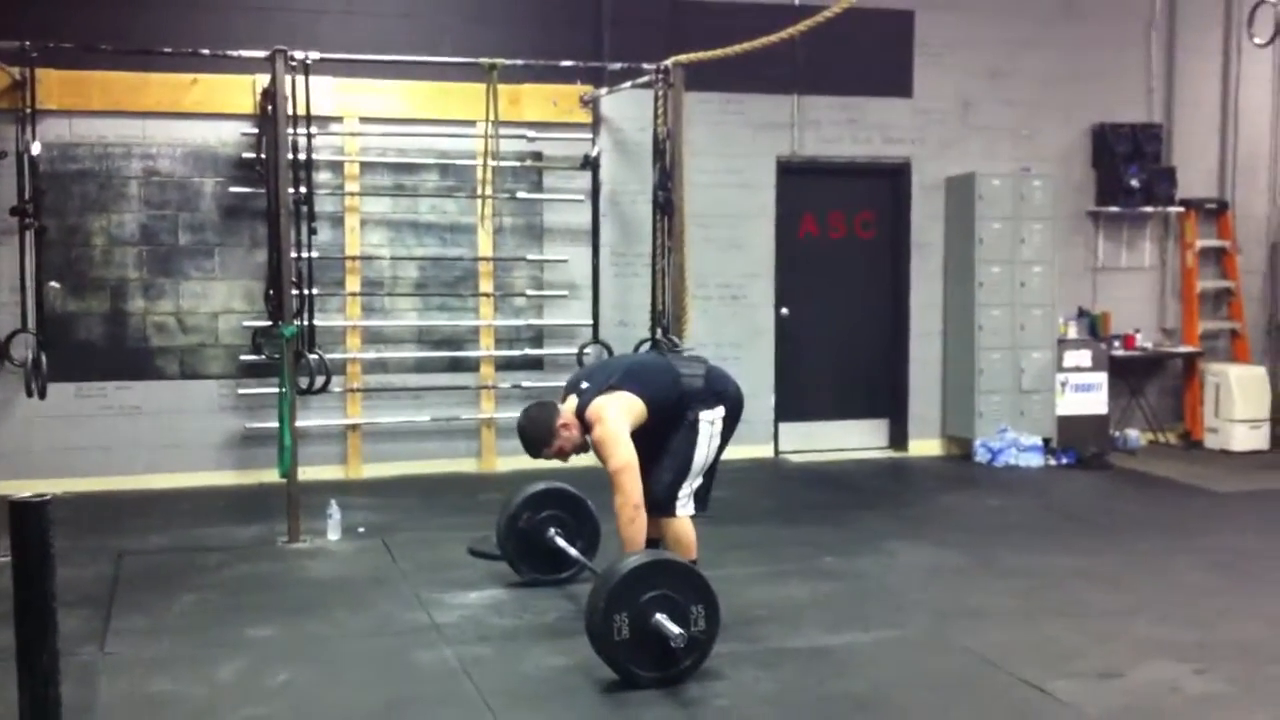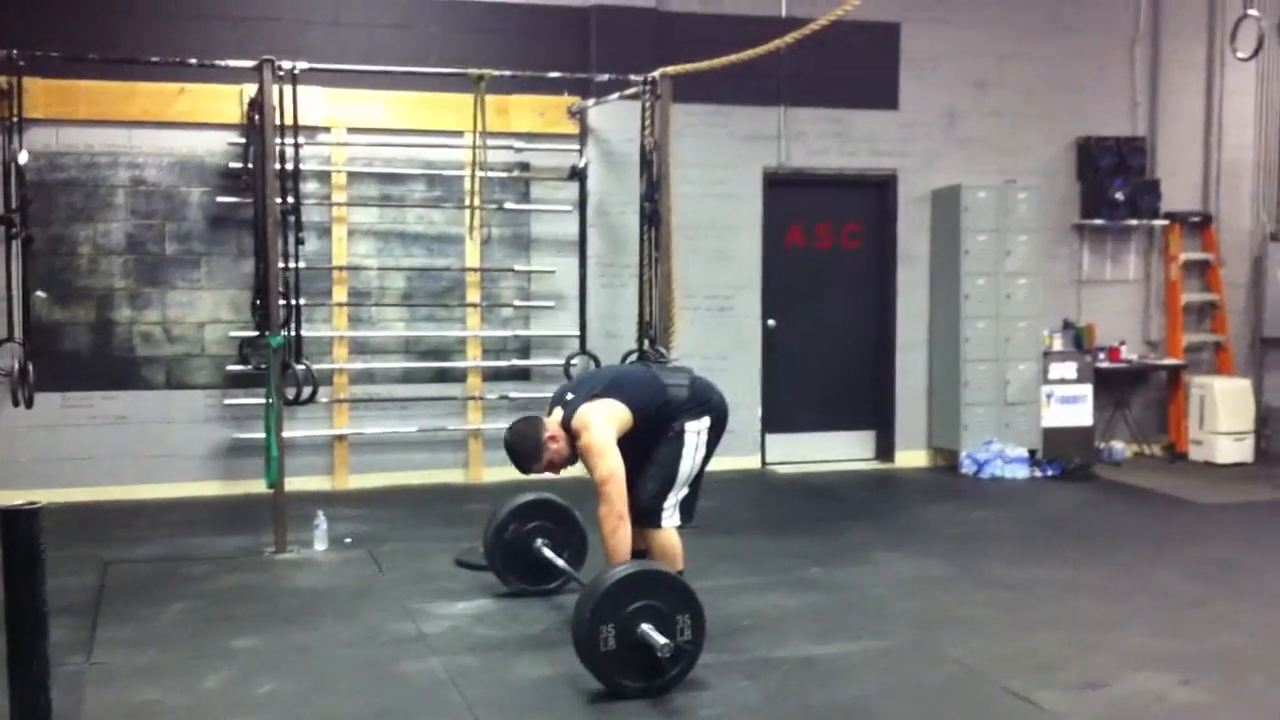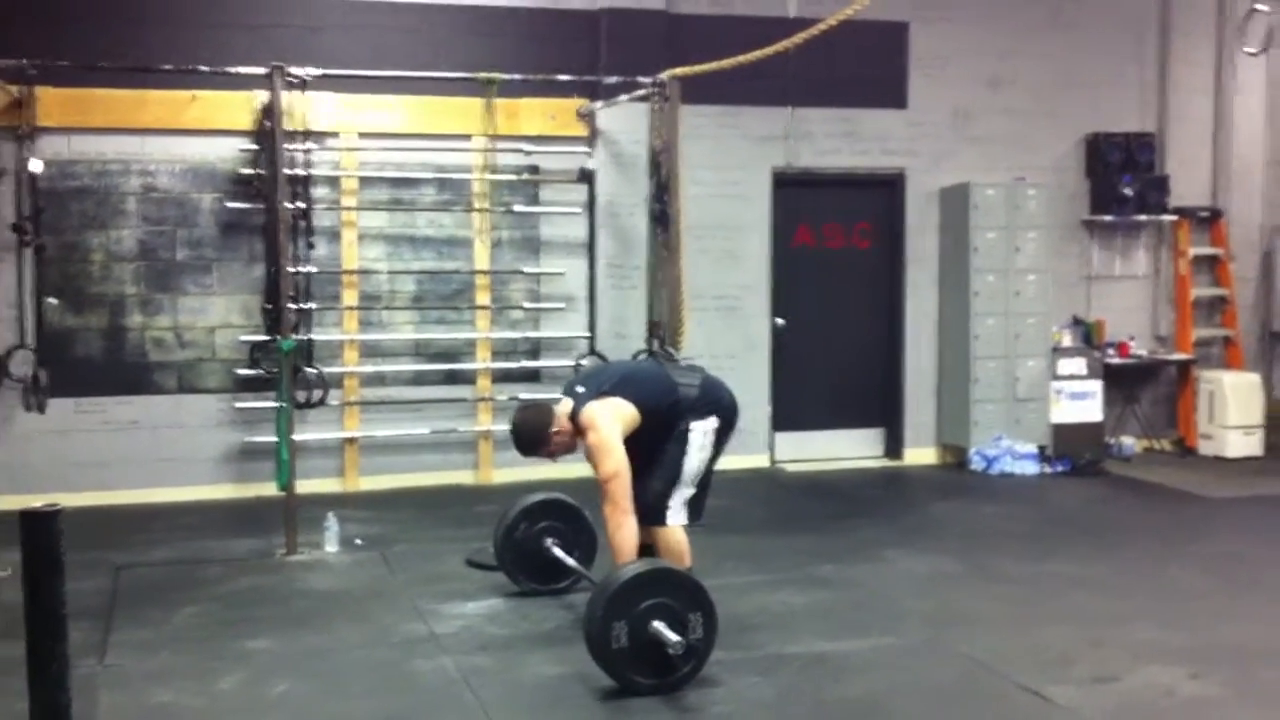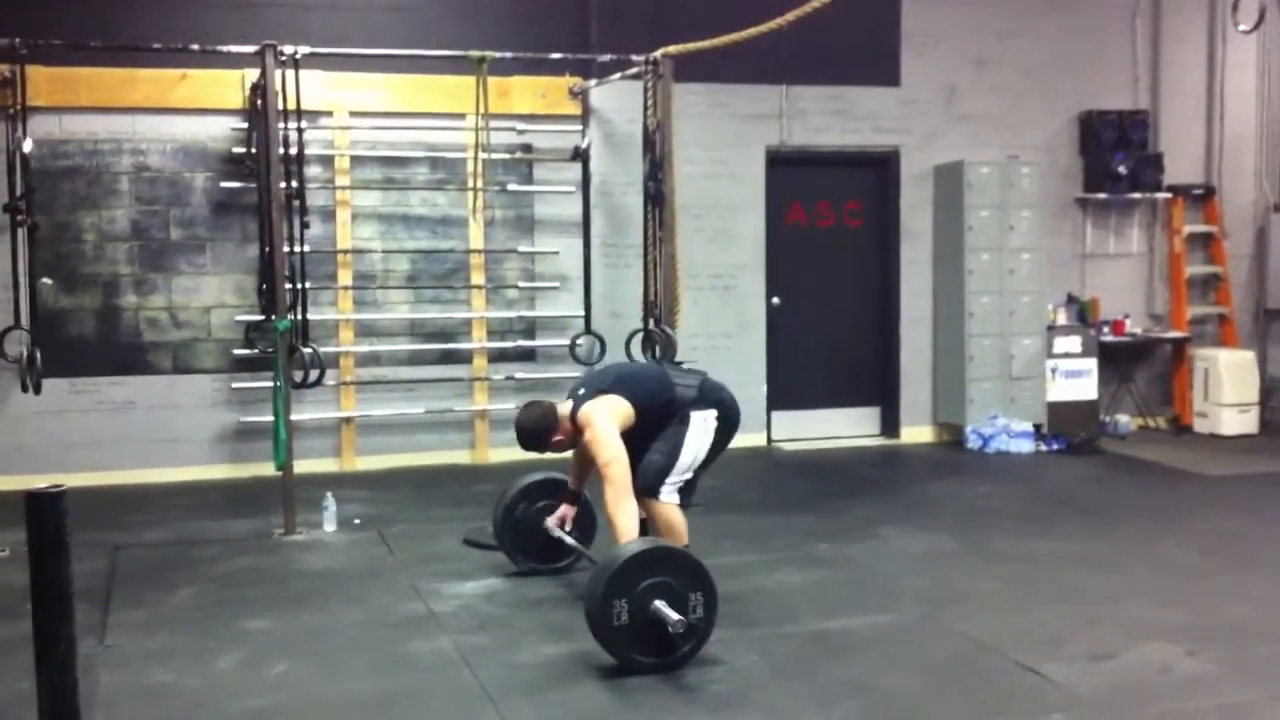
dt=0.5s
person 1, frame 1
left shoulder: (604, 421)
right shoulder: (572, 394)
left elbow: (630, 505)
left hip: (711, 400)
right hip: (678, 399)
left knee: (667, 497)
right knee: (642, 486)
person 1, frame 2
left shoulder: (591, 430)
right shoulder: (559, 409)
left elbow: (615, 515)
left hip: (697, 410)
right hip: (663, 410)
left knee: (653, 508)
right knee: (629, 497)
person 1, frame 3
left shoulder: (598, 426)
right shoulder: (571, 396)
left elbow: (618, 512)
left hip: (707, 409)
right hip: (673, 407)
left knee: (660, 507)
right knee: (635, 496)
person 1, frame 4
left shoulder: (596, 422)
right shoulder: (576, 401)
left elbow: (619, 497)
right elbow: (585, 447)
right wrist: (571, 500)
left hip: (709, 409)
left knee: (653, 484)
right knee: (623, 476)
